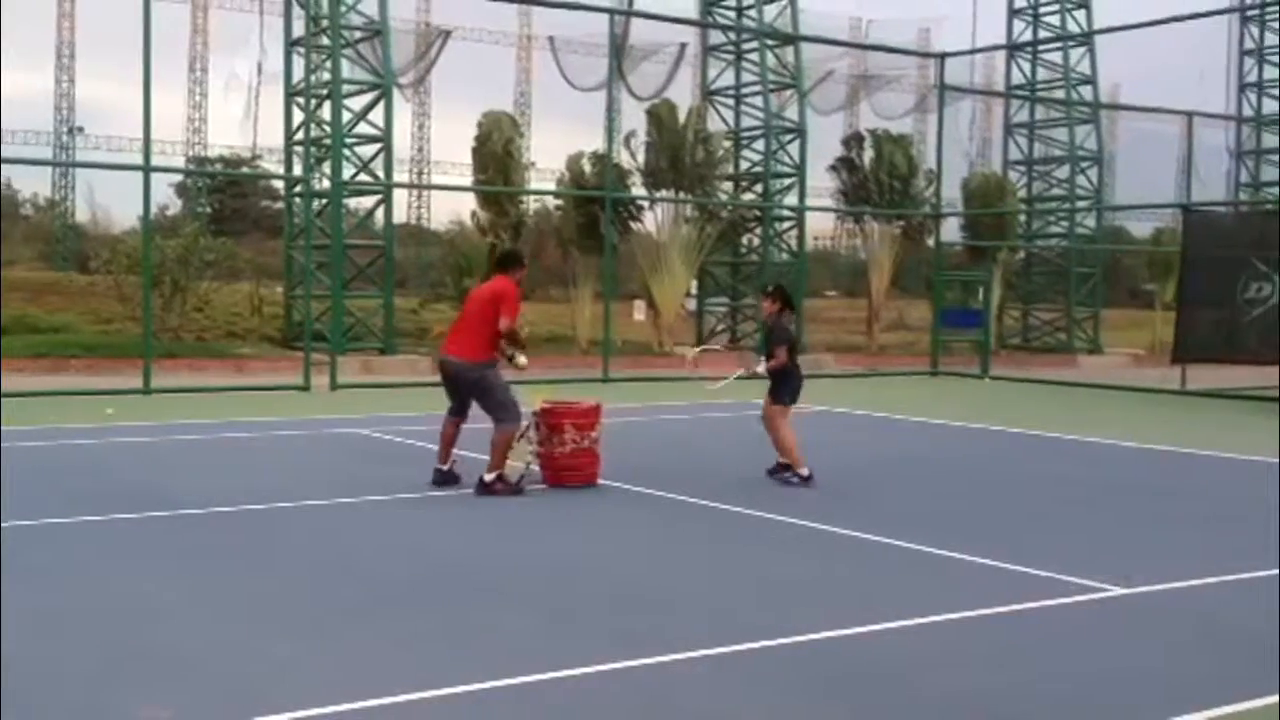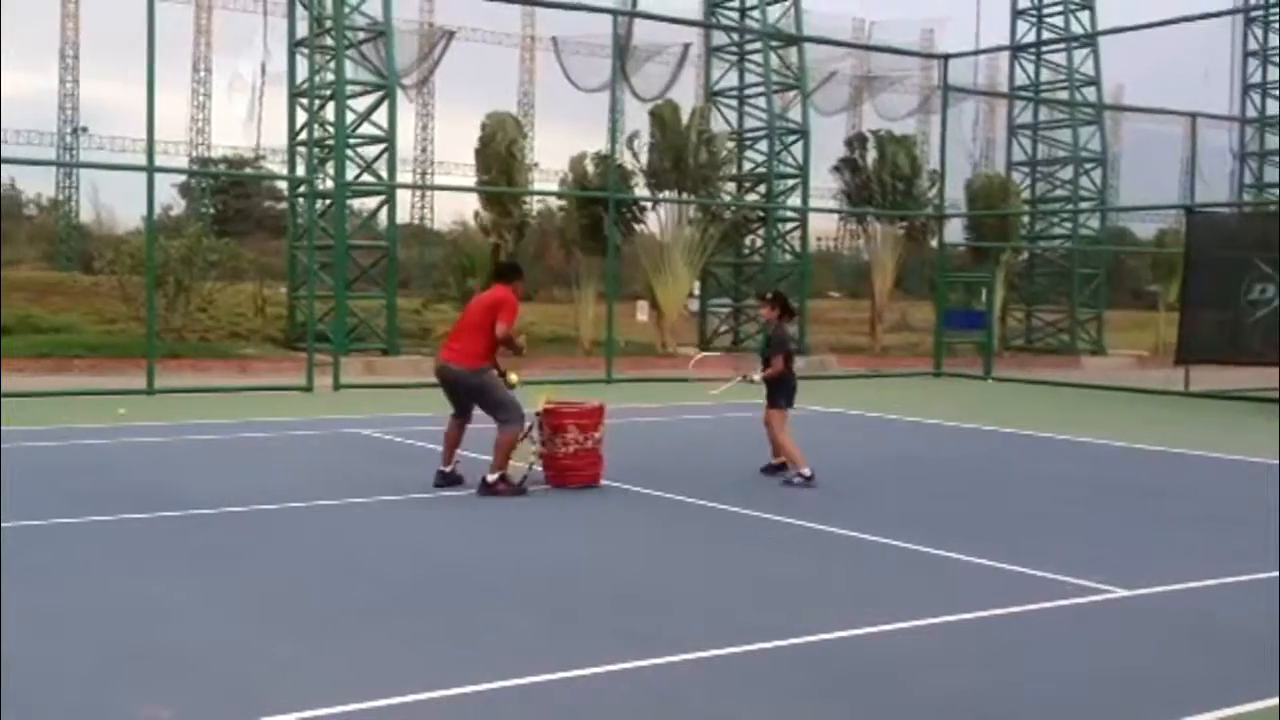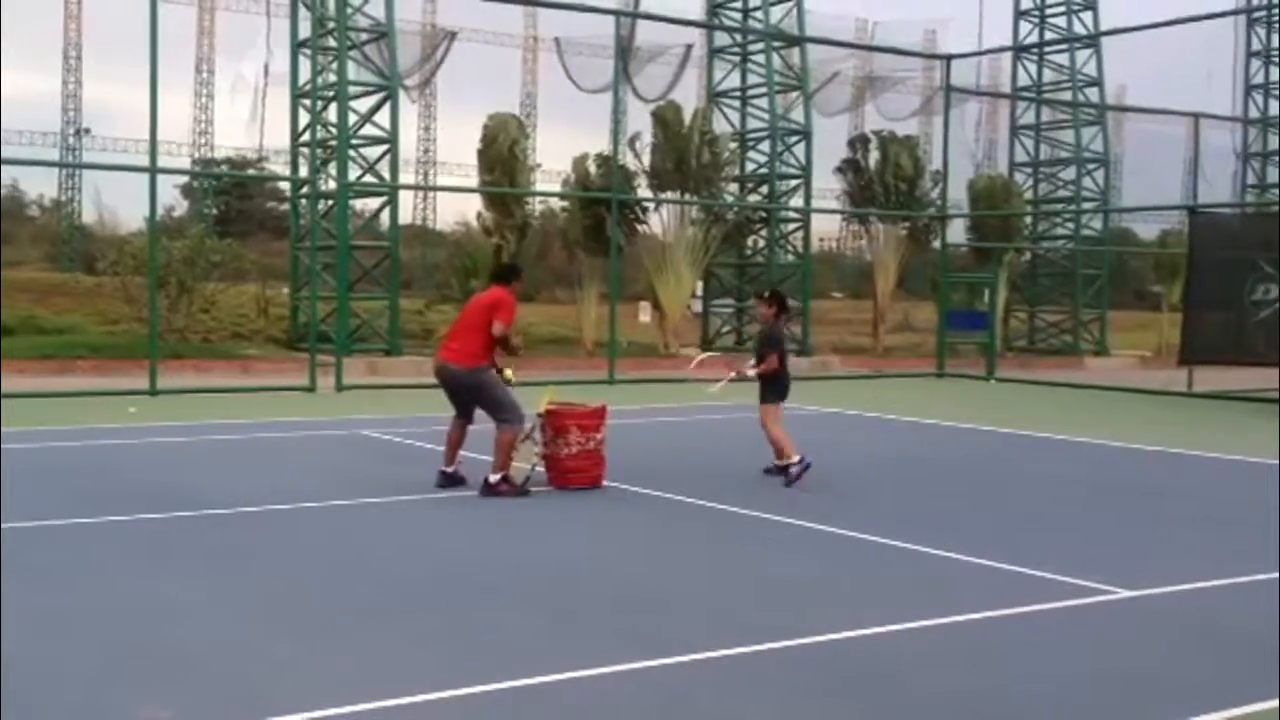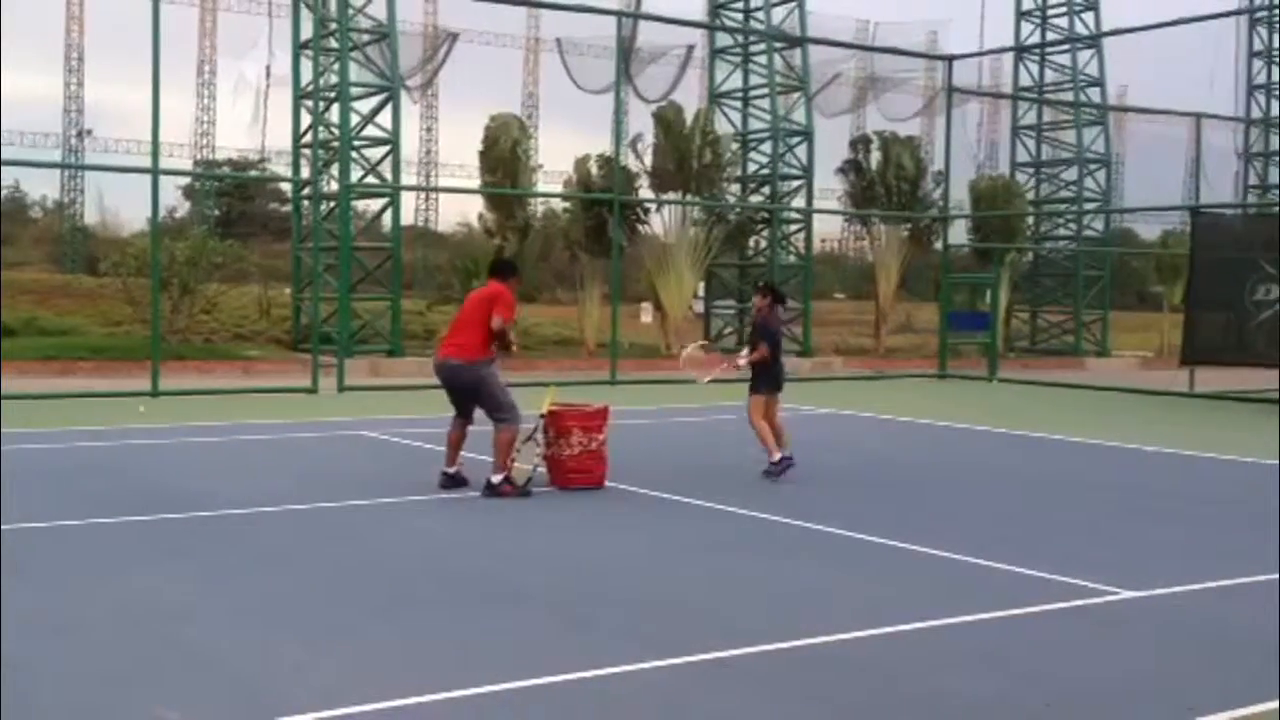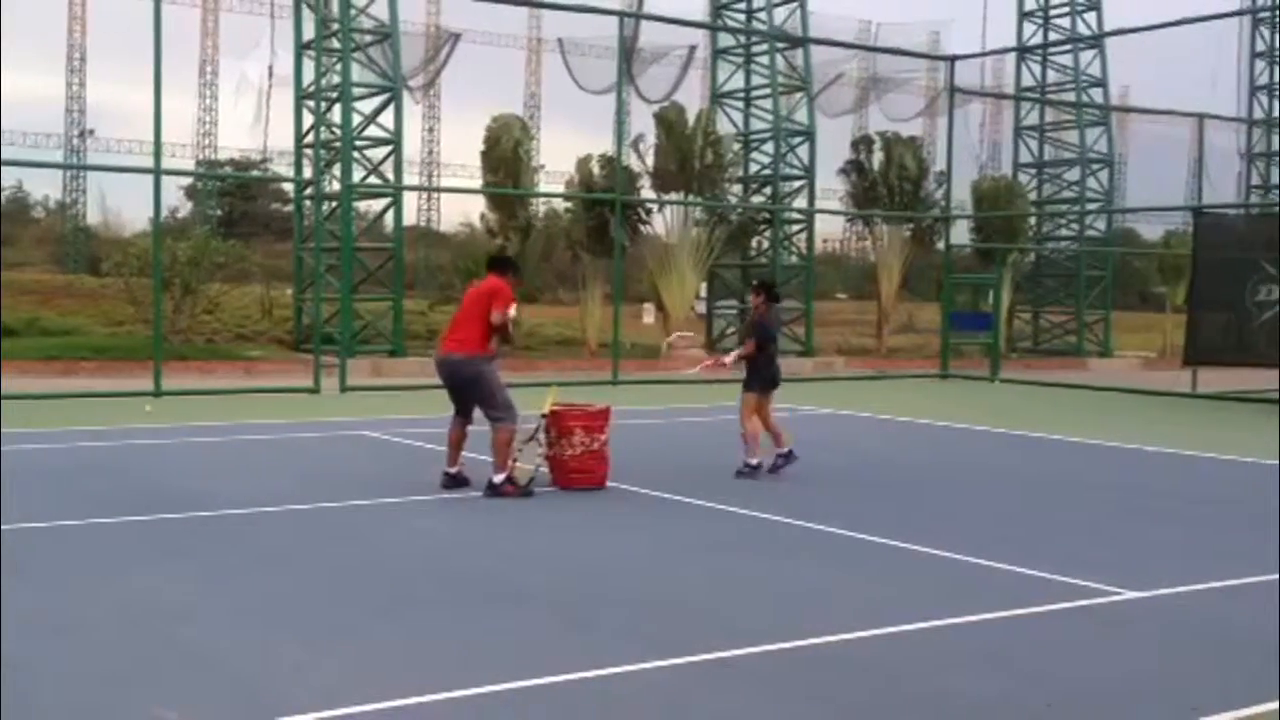
dt=0.1s
person 1, frame 1
left shoulder: (481, 289)
right shoulder: (510, 290)
right elbow: (506, 328)
left wrist: (506, 351)
right wrist: (519, 341)
left hip: (447, 358)
right hip: (475, 364)
left knee: (456, 413)
right knee: (509, 417)
left ankle: (443, 469)
right ankle: (491, 479)
person 1, frame 2
left shoulder: (480, 298)
right shoulder: (508, 299)
right elbow: (502, 334)
left wrist: (499, 371)
right wrist: (517, 347)
left hip: (445, 364)
right hip: (471, 370)
left knee: (461, 415)
right knee: (513, 419)
left ankle: (445, 471)
right ankle: (494, 480)
person 1, frame 3
left shoulder: (478, 298)
right shoulder: (505, 299)
right elbow: (498, 333)
left wrist: (497, 368)
right wrist: (512, 347)
left hip: (443, 364)
right hip: (471, 368)
left knee: (463, 415)
right knee: (512, 418)
left ankle: (448, 472)
right ankle: (496, 480)
person 1, frame 4
left shoulder: (476, 293)
right shoulder: (503, 294)
right elbow: (497, 327)
left wrist: (498, 342)
right wrist: (508, 342)
left hip: (443, 361)
right hip: (470, 363)
left knee: (462, 415)
right knee: (508, 418)
left ankle: (450, 472)
right ankle: (498, 480)
person 1, frame 5
left shoulder: (476, 287)
right shoulder: (502, 287)
right elbow: (497, 320)
left wrist: (506, 316)
right wrist: (507, 337)
left hip: (445, 356)
right hip: (471, 359)
left knee: (462, 414)
right knee: (505, 416)
left ankle: (451, 472)
right ankle: (500, 480)
person 2, frame 1
left shoulder: (777, 328)
right shoulder: (774, 324)
left elbow: (781, 359)
left wrist: (764, 369)
right wrist: (764, 361)
left hip: (786, 381)
right hip: (783, 380)
left knee: (781, 427)
right knee: (767, 418)
left ankle: (803, 472)
right ankle: (785, 461)
person 2, frame 2
left shoulder: (776, 335)
right shoulder: (775, 331)
left elbow: (778, 368)
left wrist: (759, 376)
right wrist: (761, 370)
left hip: (781, 387)
right hip: (779, 386)
left knee: (779, 431)
right knee: (770, 423)
left ankle: (804, 473)
right ankle: (778, 461)
person 2, frame 3
left shoulder: (770, 333)
right shoulder: (773, 327)
left elbow: (773, 364)
left wrist: (753, 372)
right wrist: (755, 363)
left hip: (773, 383)
right hip: (778, 382)
left knee: (770, 426)
right knee: (771, 424)
left ankle: (797, 461)
right ankle: (781, 463)
person 2, frame 4
left shoulder: (763, 322)
right shoulder: (771, 318)
left elbow: (762, 353)
left wrist: (744, 361)
right wrist: (747, 351)
left hip: (765, 374)
right hip: (773, 372)
left knee: (755, 418)
right knee: (770, 417)
left ankle: (776, 458)
right ankle: (782, 456)
person 2, frame 5
left shoulder: (757, 320)
right shoulder: (770, 316)
left elbow: (751, 349)
left wrist: (731, 358)
right wrist: (737, 353)
left hip: (758, 373)
right hip: (770, 371)
left knee: (746, 416)
right knee: (763, 414)
left ankle: (752, 462)
right ankle: (784, 451)
